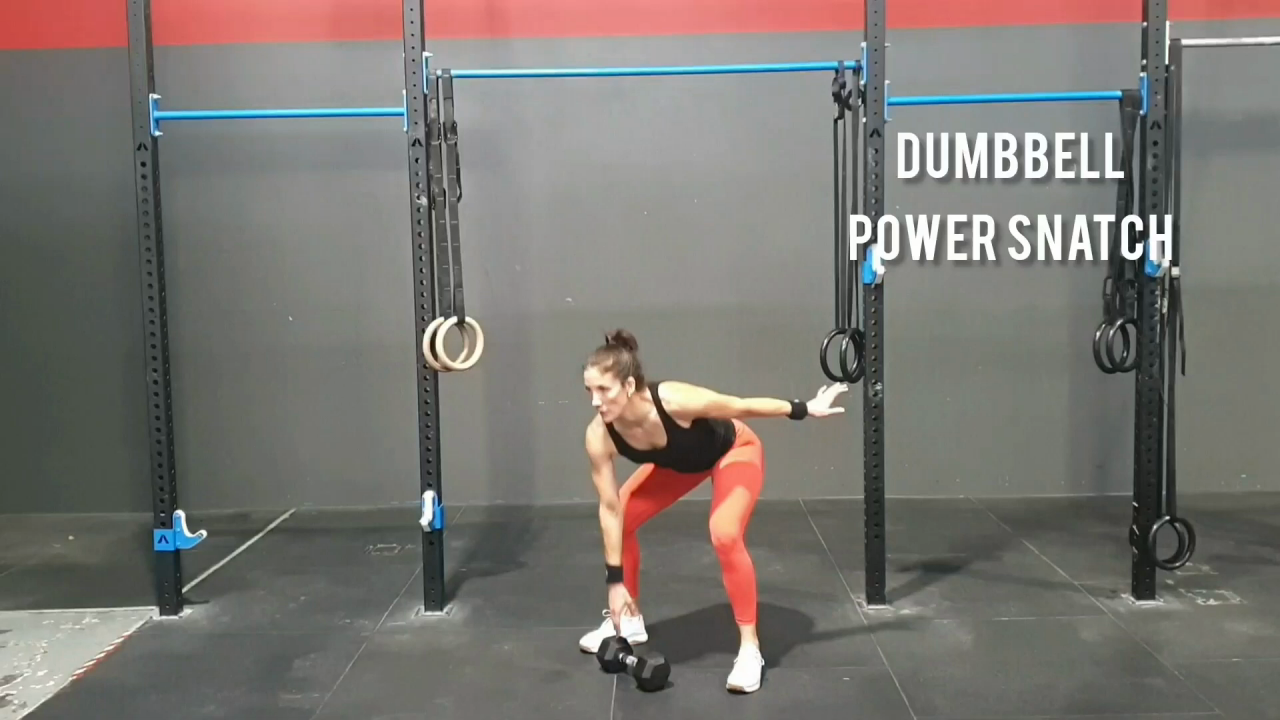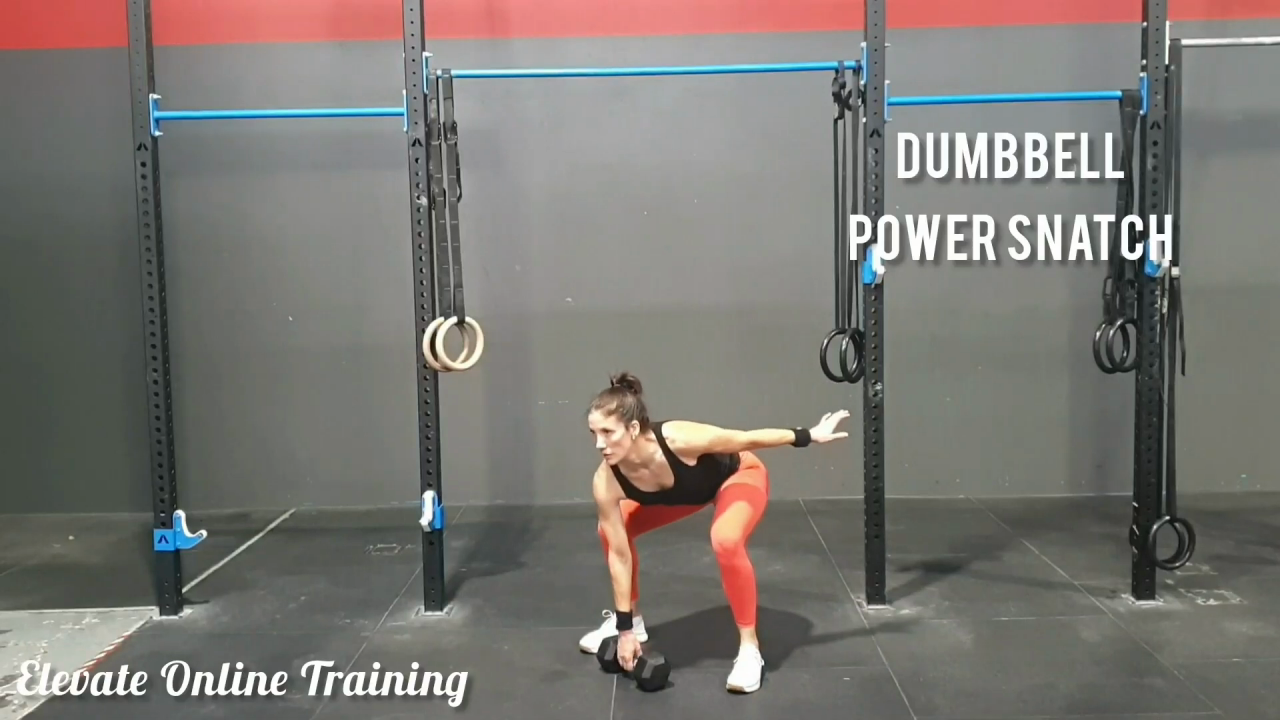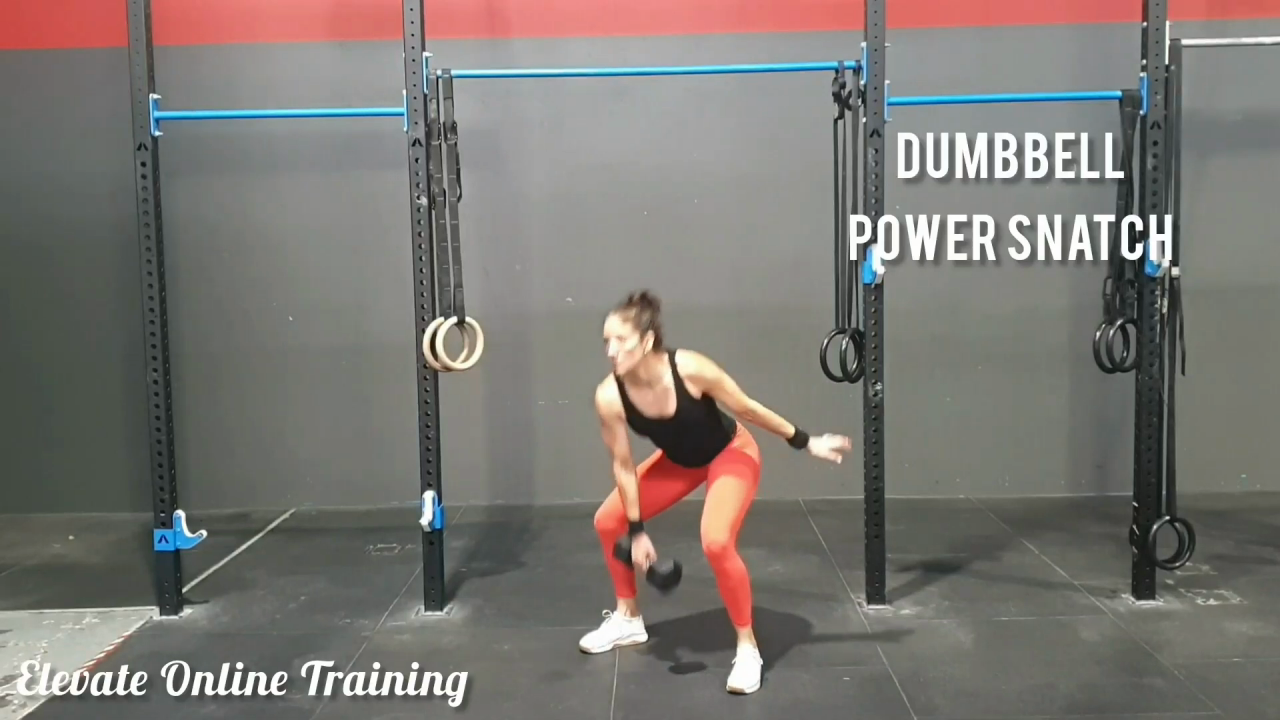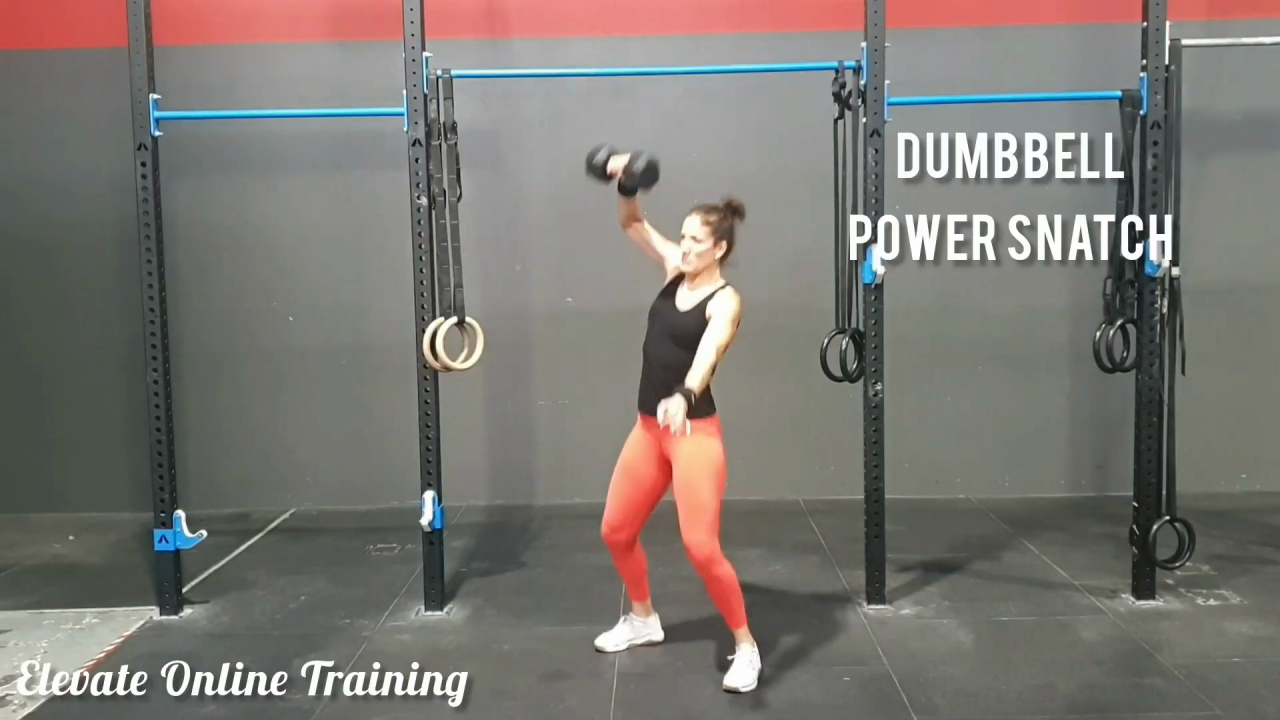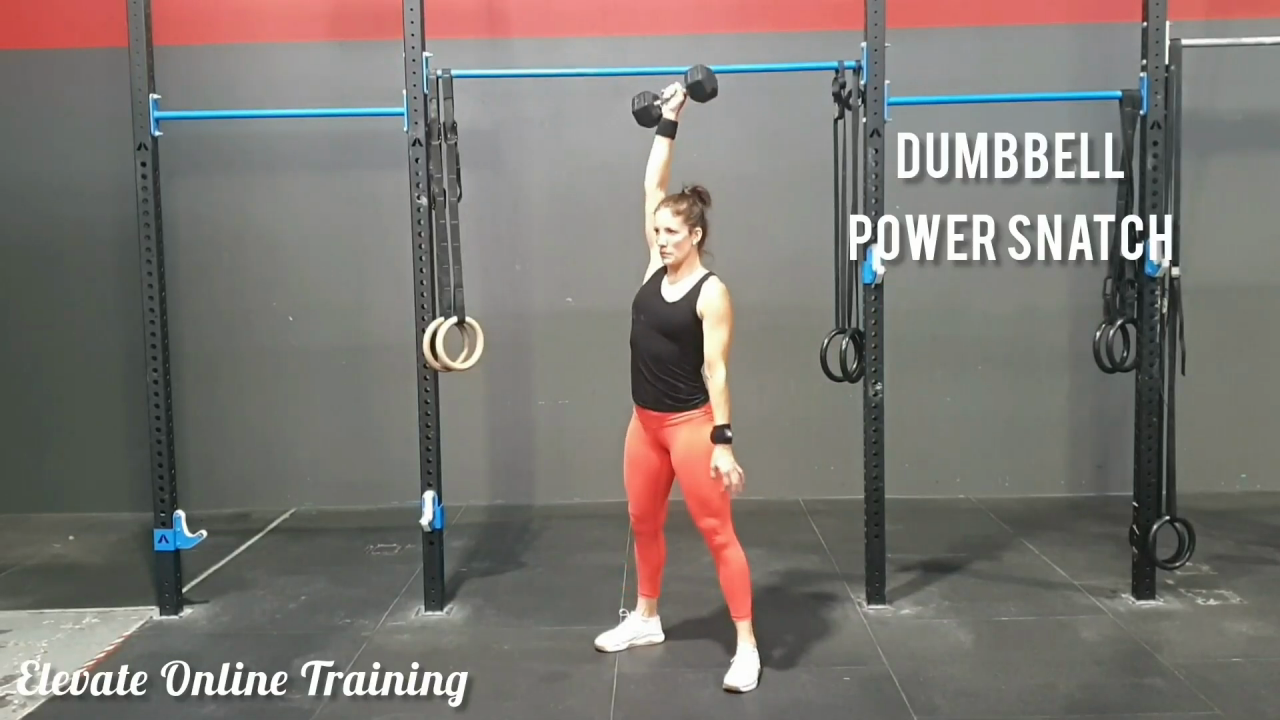
dt=0.5s
person 1, frame 1
left shoulder: (674, 401)
right shoulder: (599, 438)
left elbow: (742, 407)
right elbow: (610, 510)
left wrist: (805, 409)
right wrist: (614, 582)
left hip: (734, 449)
right hip: (680, 462)
left knee: (724, 534)
right knee: (624, 517)
left ankle: (750, 646)
right ankle: (630, 619)
person 1, frame 2
left shoulder: (679, 440)
right shoulder: (607, 482)
left elbow: (747, 439)
right elbow: (619, 553)
left wrist: (807, 436)
right wrist: (624, 627)
left hip: (739, 474)
right hip: (690, 491)
left knee: (726, 540)
right knee: (611, 530)
left ankle: (749, 647)
right ankle: (633, 618)
person 1, frame 3
left shoulder: (692, 370)
right shoulder: (609, 397)
left elbow: (750, 410)
right elbow: (622, 466)
left wrist: (805, 441)
right wrist: (637, 531)
left hip: (729, 457)
right hip: (676, 462)
left knee: (715, 542)
right knee: (608, 522)
left ankle: (747, 650)
right ankle: (627, 619)
person 1, frame 4
left shoulder: (726, 301)
right shoulder: (676, 270)
left elbow: (707, 357)
right elbow: (630, 220)
left wrist: (682, 400)
right wrist: (623, 185)
left hip: (695, 431)
right hip: (649, 428)
left knee: (701, 547)
right knee: (616, 531)
left ankle: (746, 646)
right ankle: (643, 618)
person 1, frame 5
left shoulder: (711, 292)
right shoulder: (657, 267)
left elbow: (717, 372)
right elbow: (651, 186)
left wrist: (722, 442)
right wrist: (668, 123)
left hip: (691, 427)
right hip: (645, 423)
left knee: (717, 534)
right knee: (644, 524)
left ankle: (746, 646)
right ankle: (645, 619)
